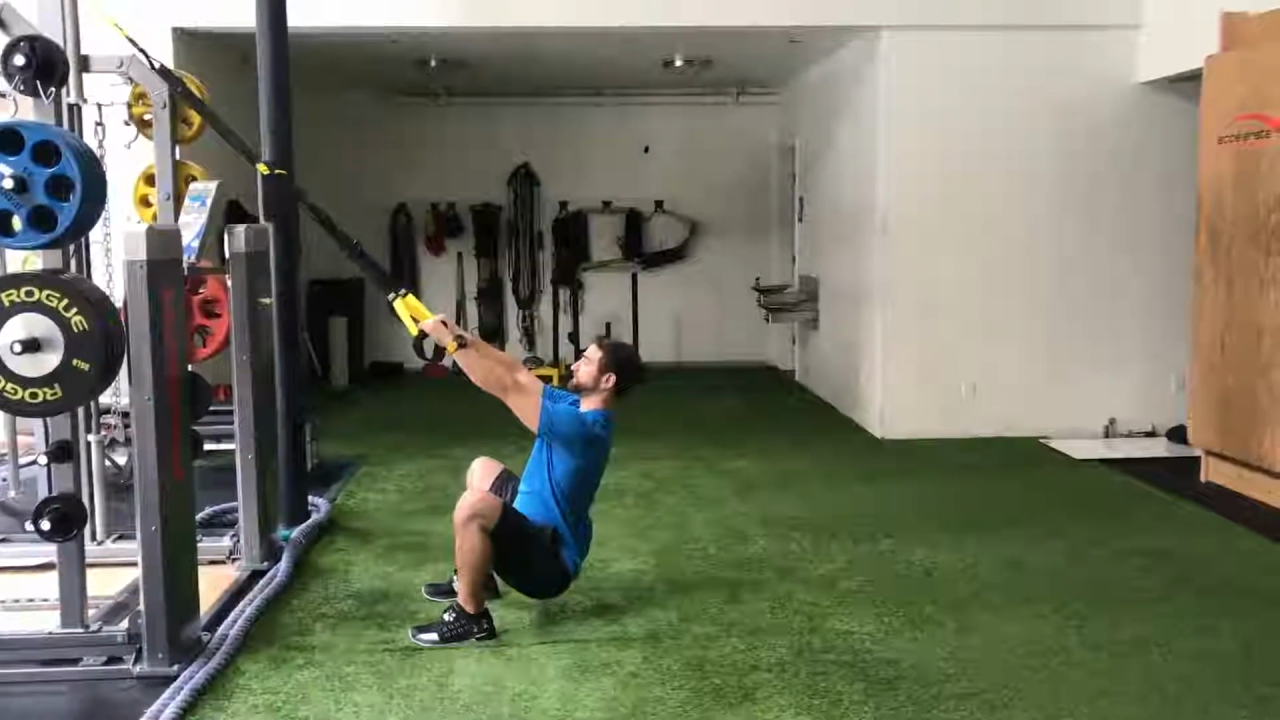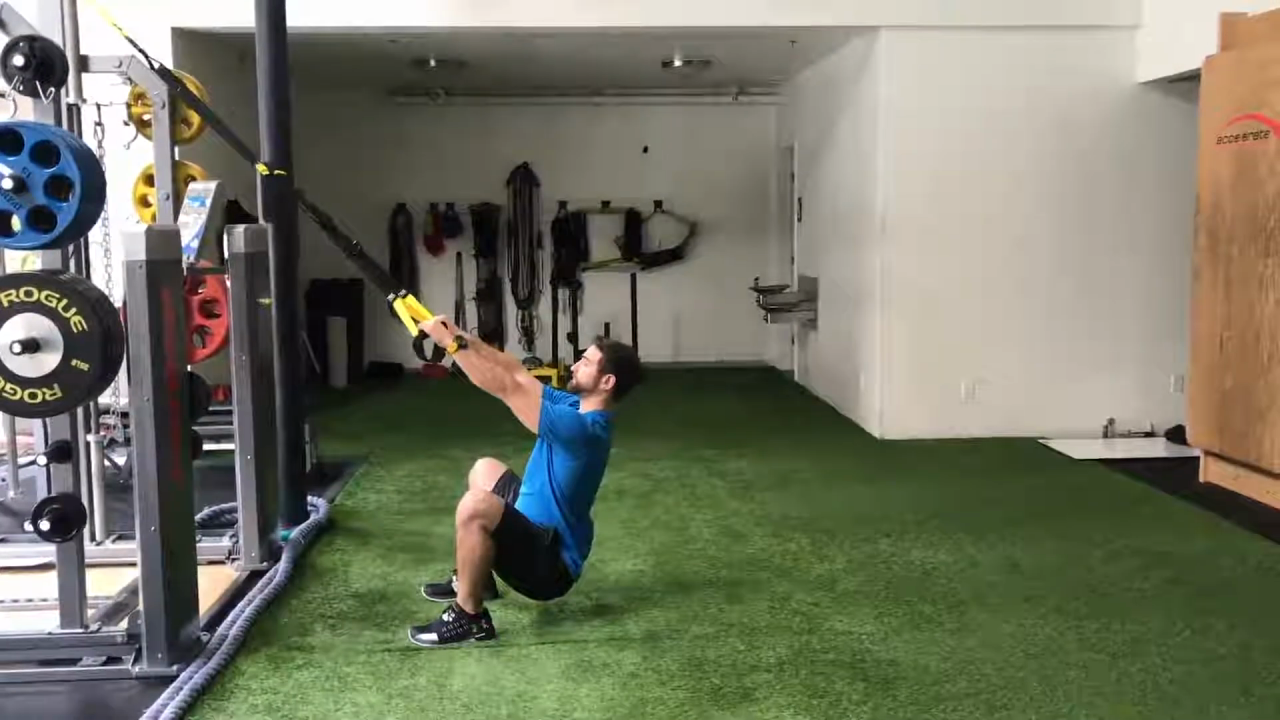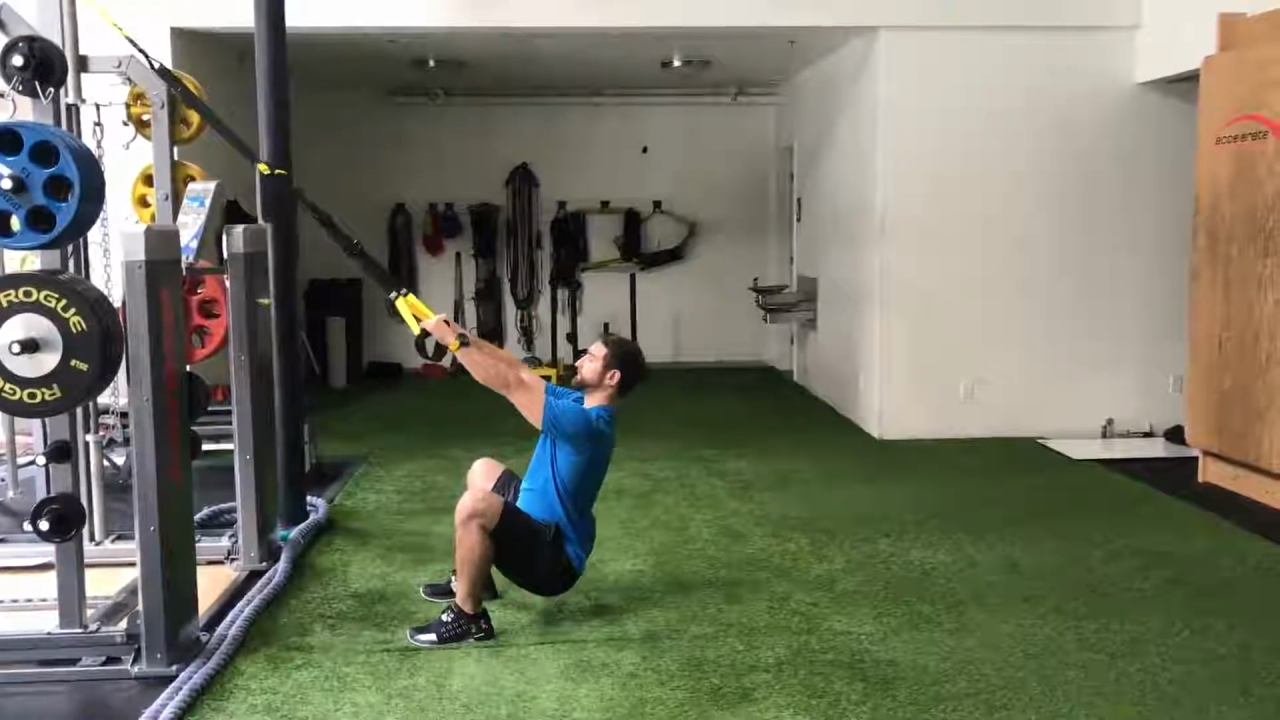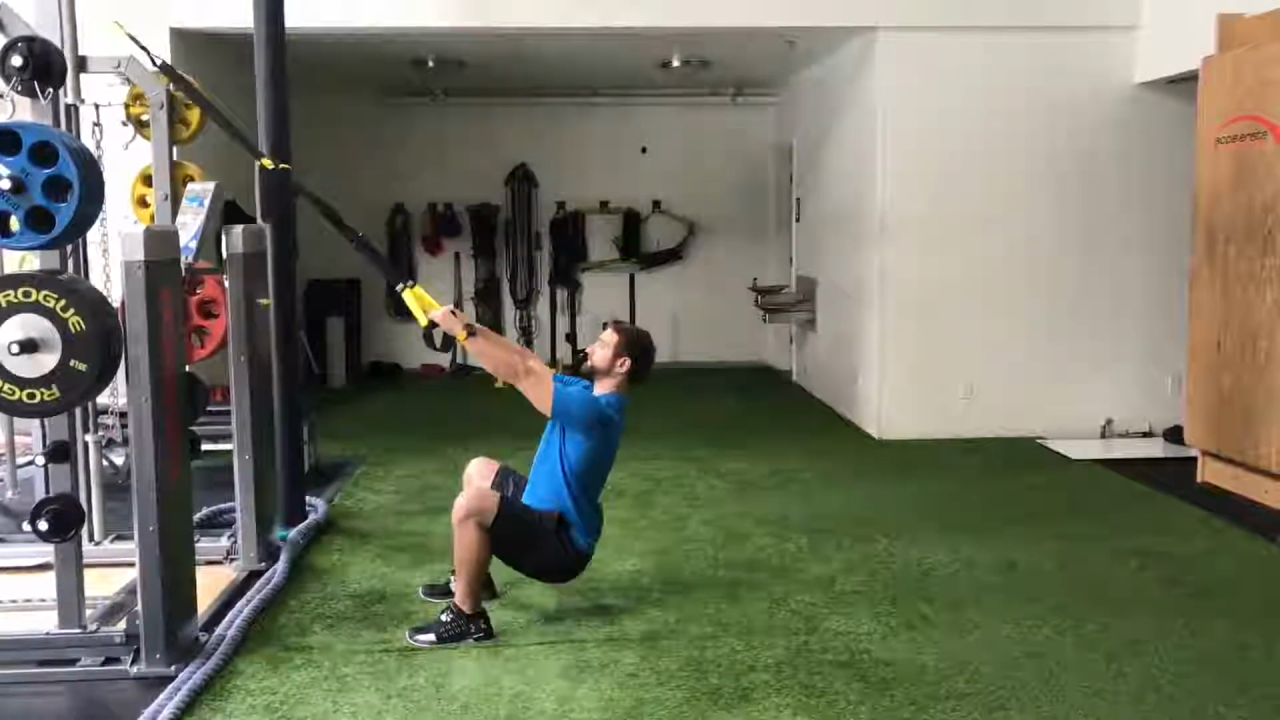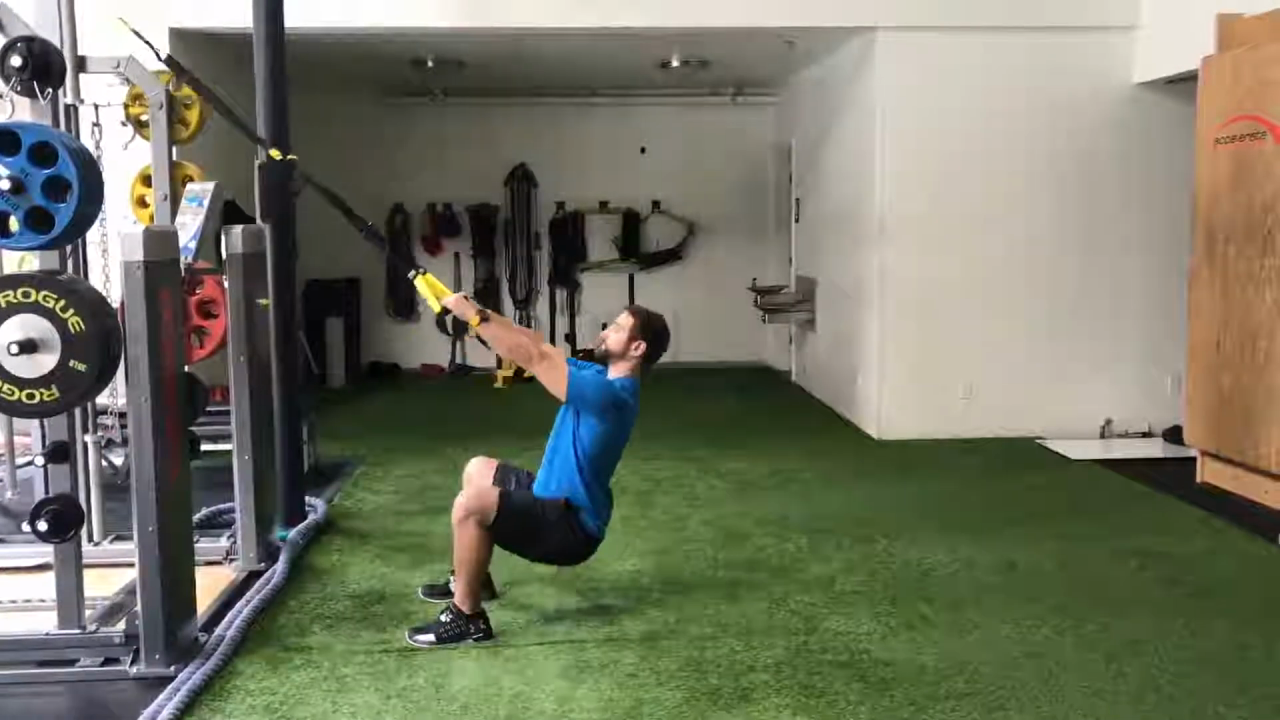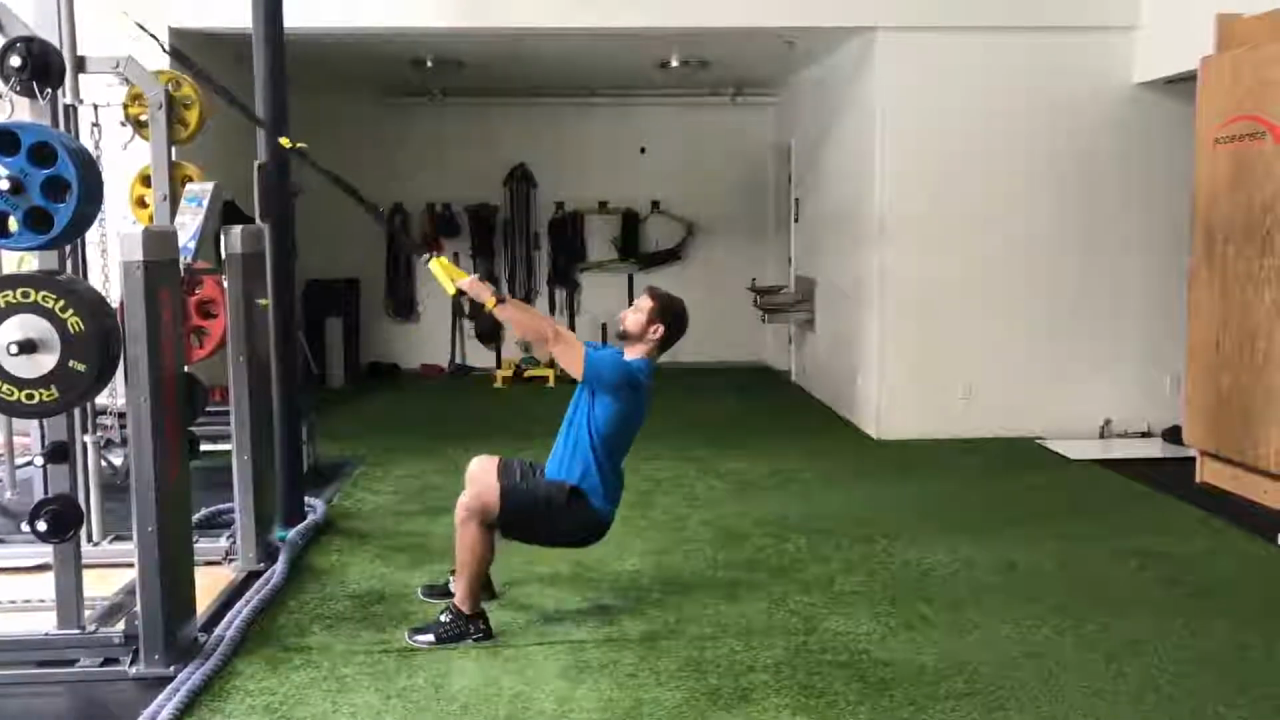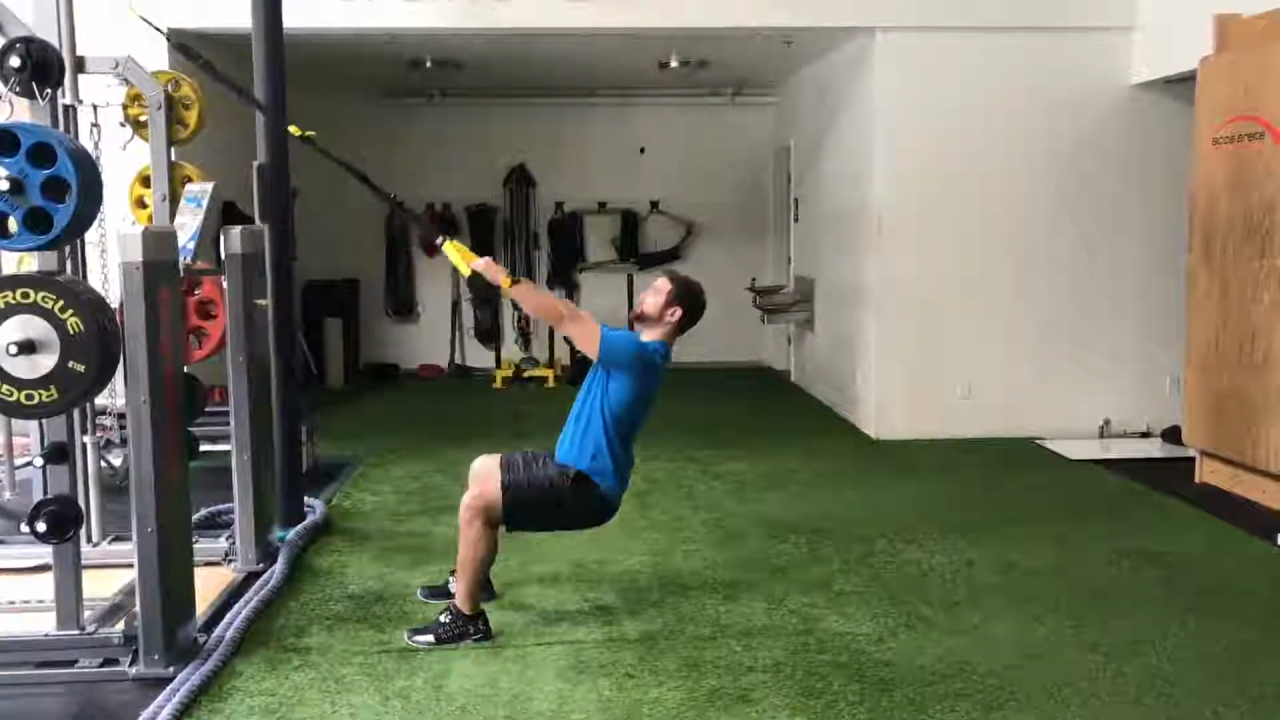
dt=0.1s
person 1, frame 1
left shoulder: (584, 428)
right shoulder: (578, 406)
left elbow: (507, 387)
right elbow: (518, 372)
left wrist: (451, 343)
right wrist: (460, 335)
left hip: (550, 562)
right hip: (542, 531)
left knee: (473, 507)
right knee: (482, 470)
left ankle: (470, 616)
right ankle: (476, 577)
person 1, frame 2
left shoulder: (583, 428)
right shoulder: (578, 407)
left elbow: (507, 387)
right elbow: (518, 373)
left wrist: (451, 343)
right wrist: (460, 336)
left hip: (551, 564)
right hip: (542, 532)
left knee: (475, 507)
right knee: (486, 470)
left ankle: (469, 616)
right ankle: (475, 578)
person 1, frame 3
left shoulder: (588, 423)
right shoulder: (581, 404)
left elbow: (512, 385)
right elbow: (520, 371)
left wrist: (454, 341)
right wrist: (461, 335)
left hip: (555, 557)
right hip: (546, 525)
left knee: (473, 508)
right knee: (483, 472)
left ankle: (469, 617)
right ankle: (474, 579)
person 1, frame 4
left shoulder: (597, 411)
right shoulder: (589, 393)
left elbow: (520, 373)
right elbow: (527, 359)
left wrist: (461, 331)
right wrist: (469, 326)
left hip: (562, 546)
right hip: (551, 516)
left knee: (470, 506)
right knee: (479, 471)
left ankle: (467, 616)
right ankle: (472, 579)
person 1, frame 5
left shoulder: (611, 394)
right shoulder: (604, 378)
left elbow: (534, 358)
right elbow: (539, 348)
left wrist: (474, 316)
right wrist: (478, 313)
left hip: (570, 525)
right hip: (559, 498)
left knee: (469, 506)
right knee: (478, 471)
left ankle: (467, 617)
right ankle: (472, 580)
person 1, frame 6
left shoulder: (626, 375)
right shoulder: (619, 362)
left elbow: (551, 338)
right elbow: (555, 331)
left wrist: (489, 298)
right wrist: (493, 297)
left hip: (580, 509)
right hip: (569, 486)
left knee: (472, 504)
right knee: (480, 469)
left ankle: (466, 617)
right ankle: (470, 579)
person 1, frame 7
left shoulder: (641, 355)
right shoulder: (636, 347)
left elbow: (565, 318)
right elbow: (568, 318)
left wrist: (503, 279)
right wrist: (504, 278)
left hip: (585, 486)
right hip: (574, 466)
left knee: (476, 503)
right knee: (482, 471)
left ankle: (466, 618)
right ankle: (471, 580)
